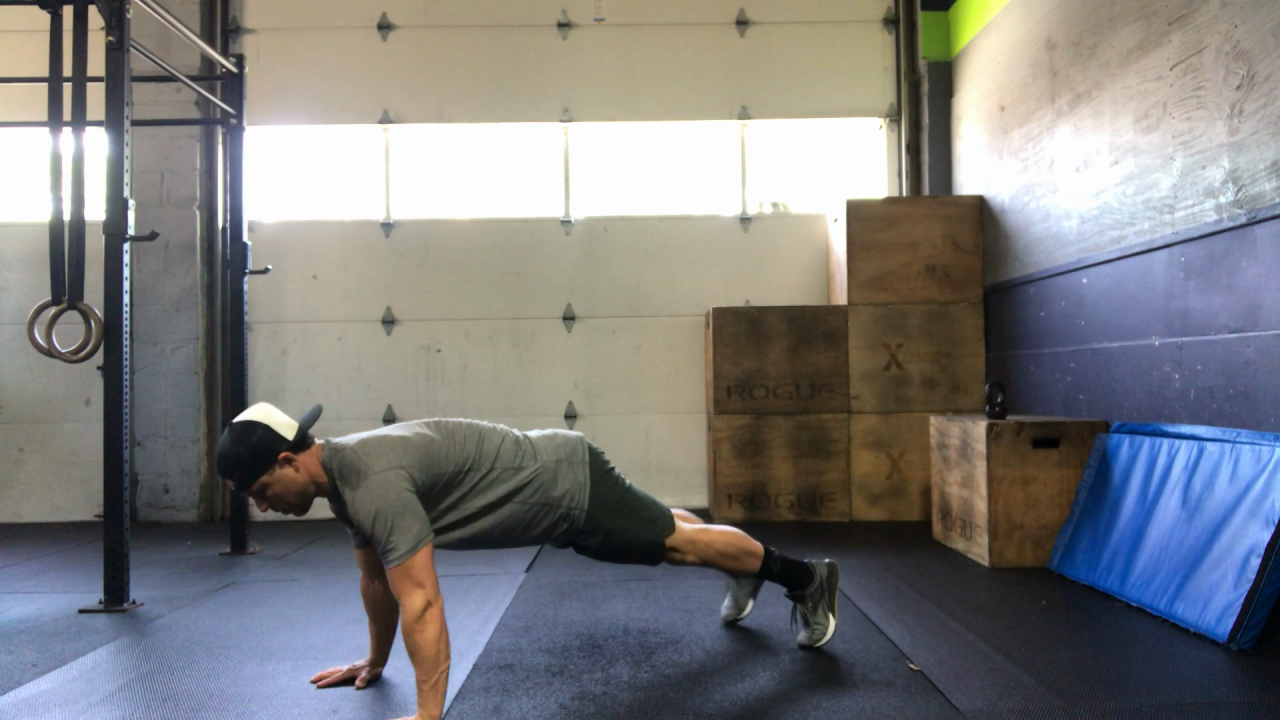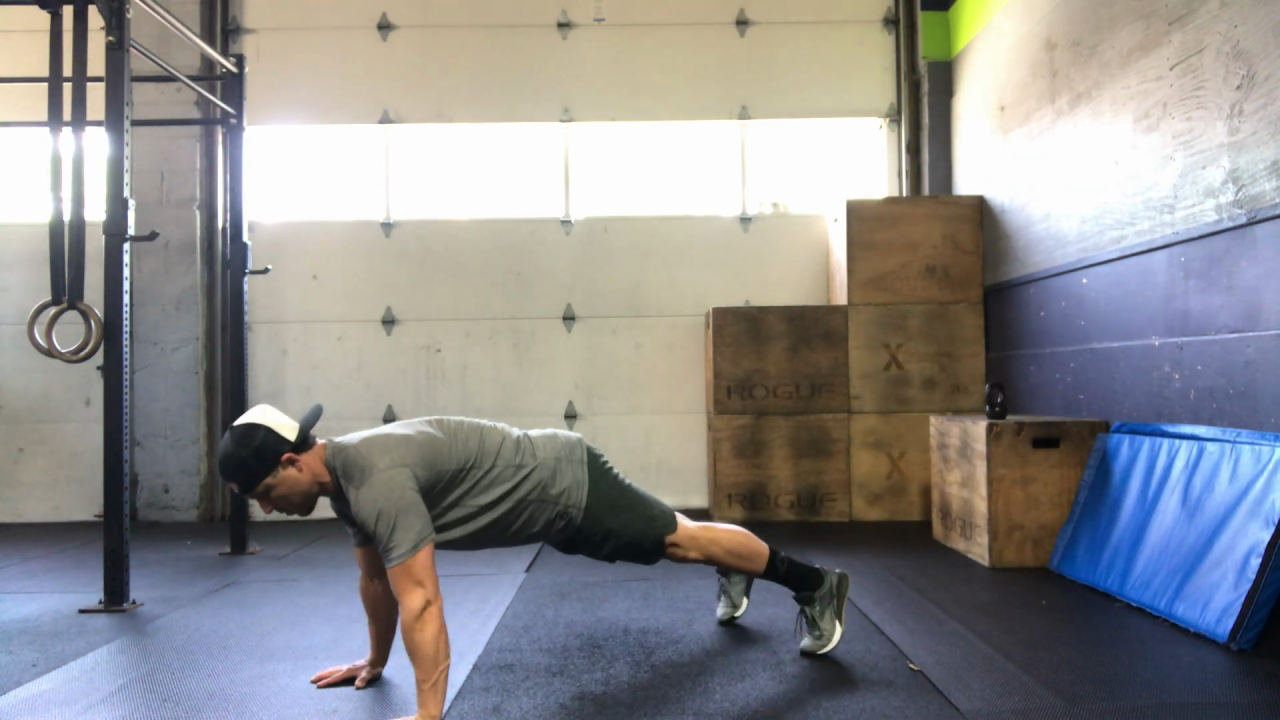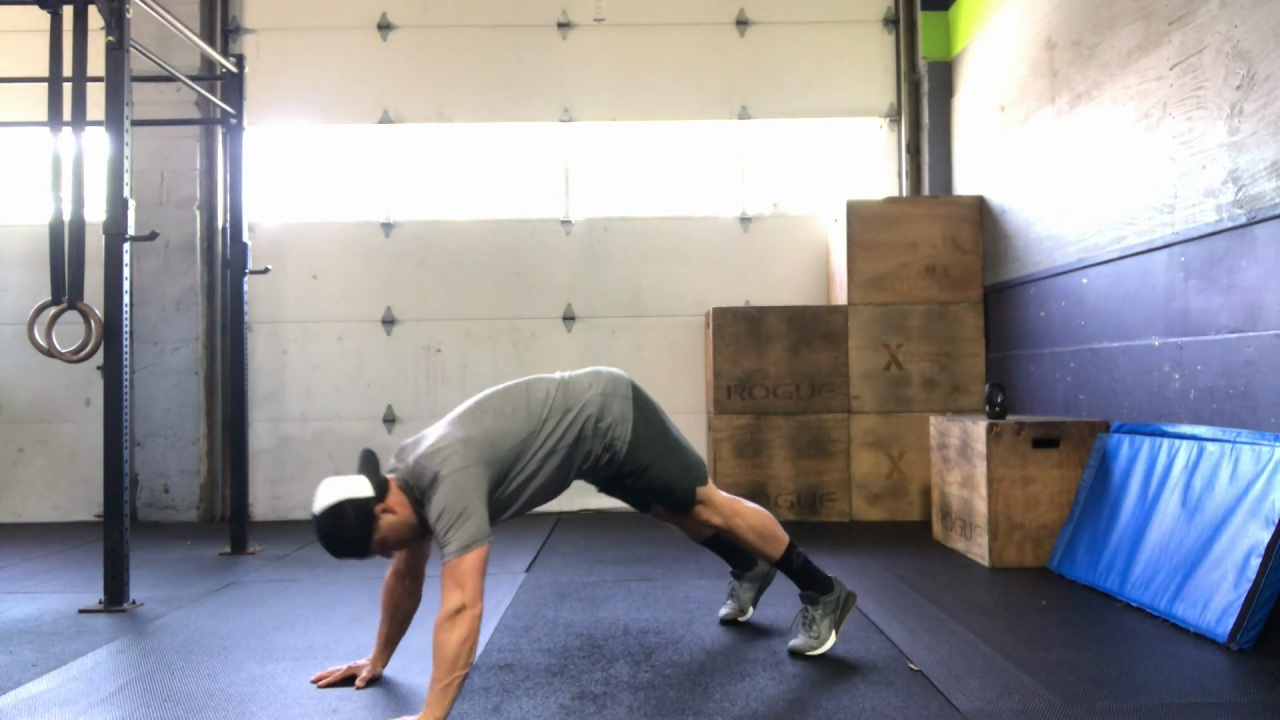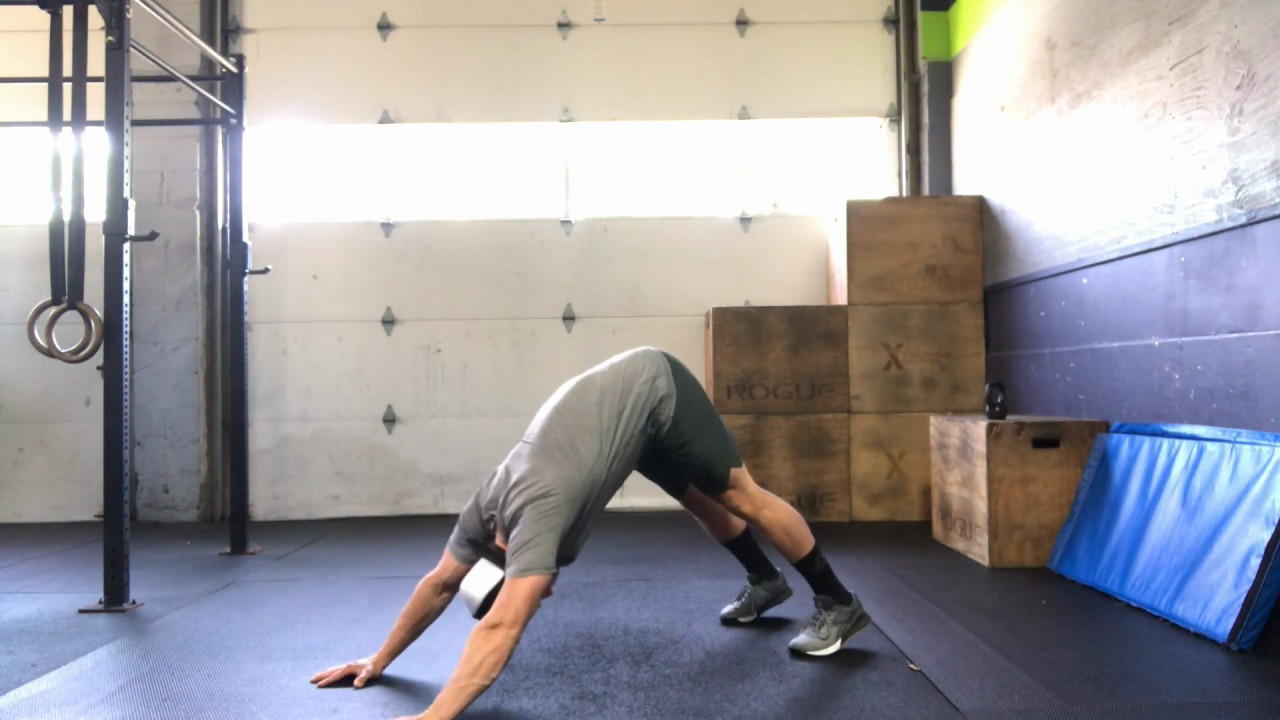
dt=1s
person 1, frame 1
left shoulder: (374, 485)
right shoulder: (341, 476)
left elbow: (421, 603)
right elbow: (375, 579)
right wrist: (375, 661)
left hip: (566, 487)
right hip: (550, 489)
left knee: (681, 542)
right knee: (661, 533)
left ankle: (806, 581)
right ankle: (741, 577)
person 1, frame 2
left shoulder: (377, 482)
right shoulder: (344, 477)
left elbow: (420, 603)
right elbow: (375, 579)
right wrist: (374, 660)
left hip: (563, 485)
right hip: (551, 496)
left knee: (681, 541)
right knee: (660, 535)
left ankle: (815, 587)
right ankle: (733, 577)
person 1, frame 3
left shoulder: (447, 483)
right shoulder: (405, 478)
left elbow: (461, 606)
right elbow: (404, 578)
right wrist: (375, 659)
left hip: (608, 416)
right hip: (591, 427)
left knee: (706, 506)
right knee: (673, 511)
left ankle: (823, 593)
right ankle: (749, 571)
person 1, frame 4
left shoulder: (538, 512)
right shoulder: (489, 505)
left elbow: (502, 627)
right elbow: (439, 584)
right wrist: (379, 660)
left hip: (656, 389)
right hip: (631, 397)
left knee: (741, 496)
right knee: (699, 500)
left ankle: (838, 604)
right ankle: (766, 581)
